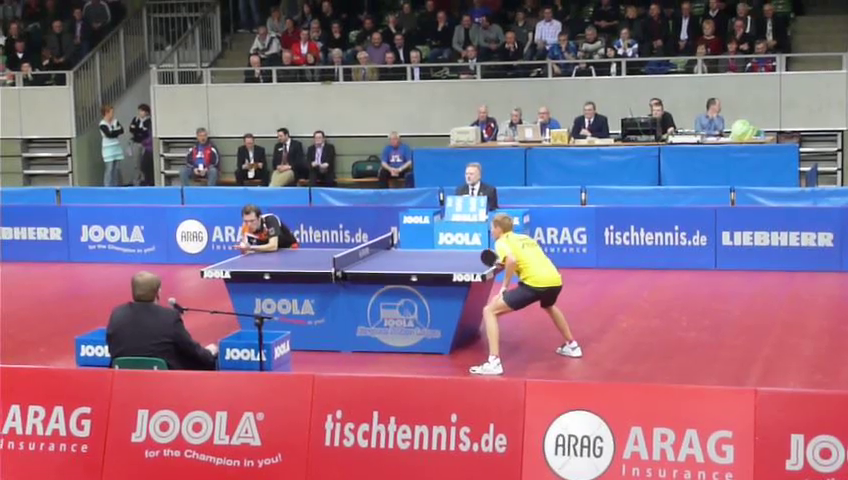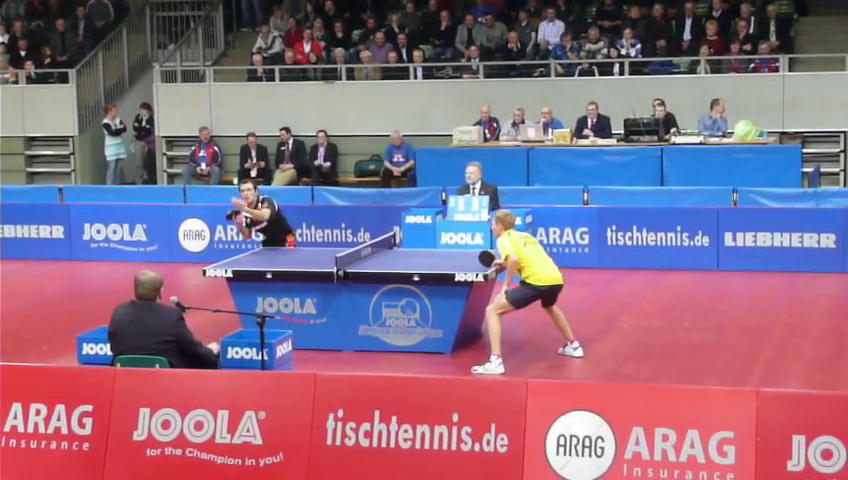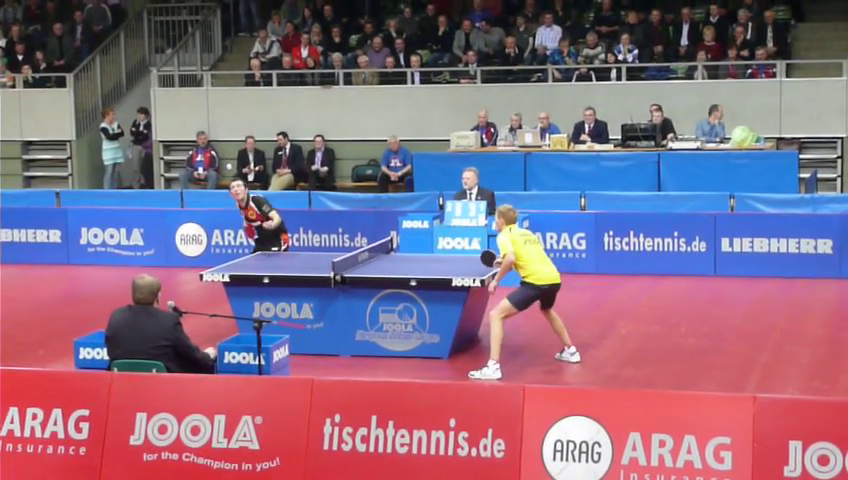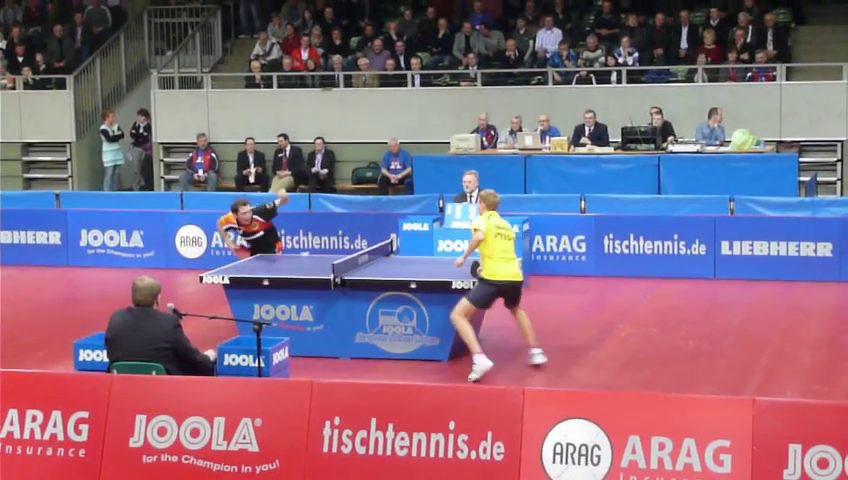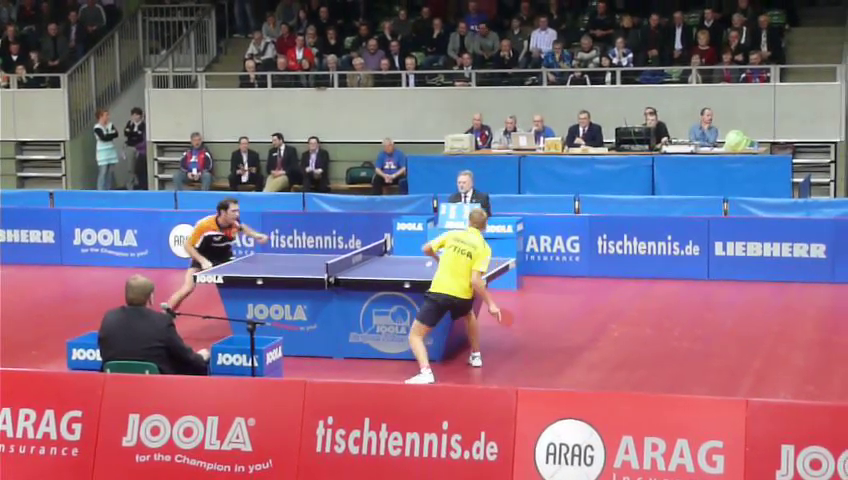
dt=0.4s
person 1, frame 1
left shoulder: (501, 242)
right shoulder: (525, 238)
left elbow: (512, 260)
left wrist: (505, 286)
right wrist: (504, 264)
left hip: (535, 284)
right hip: (555, 281)
left knee: (489, 311)
right knee: (549, 307)
left ankle: (494, 362)
right ankle: (572, 345)
person 1, frame 2
left shoulder: (503, 239)
right shoulder: (526, 236)
left elbow: (514, 259)
left wrist: (506, 285)
right wrist: (504, 263)
left hip: (536, 282)
right hip: (556, 279)
left knee: (492, 310)
right knee: (549, 307)
left ankle: (496, 361)
right ankle: (573, 345)
person 1, frame 3
left shoulder: (504, 235)
right shoulder: (527, 233)
left elbow: (510, 259)
left wrist: (496, 280)
right wrist: (505, 264)
left hip: (536, 282)
right hip: (554, 279)
left knee: (496, 315)
right knee: (547, 311)
left ankle: (493, 367)
right ankle: (570, 350)
person 1, frame 4
left shoulder: (482, 220)
right shoulder: (507, 226)
left elbow: (479, 237)
left wrist: (464, 258)
left hip: (494, 279)
right hip: (515, 277)
left knee: (457, 316)
right knee: (516, 311)
left ankle: (479, 358)
right ankle: (535, 352)
person 1, frame 5
left shoulder: (452, 235)
right shoulder: (483, 247)
left elbow: (426, 249)
right elbow: (475, 281)
right wrist: (491, 304)
left hip: (438, 293)
right hip: (462, 296)
left knee: (415, 336)
right knee: (468, 315)
left ankle: (425, 372)
right ankle: (476, 356)
